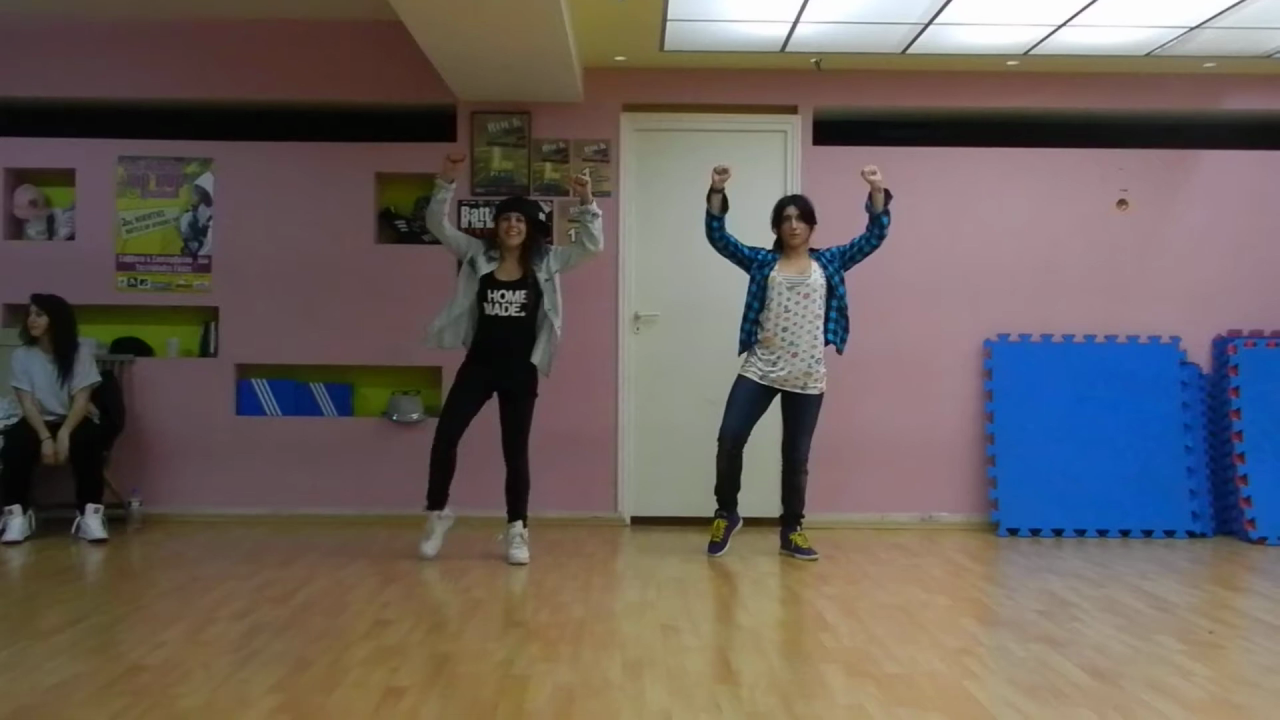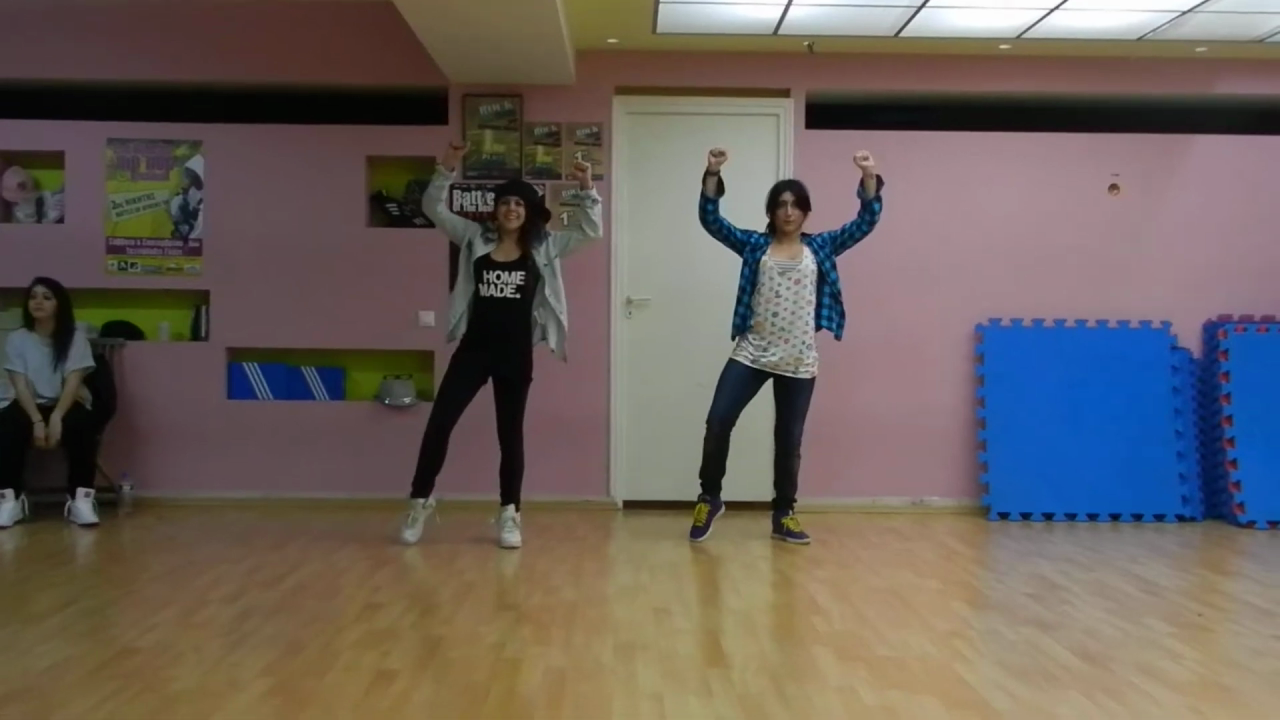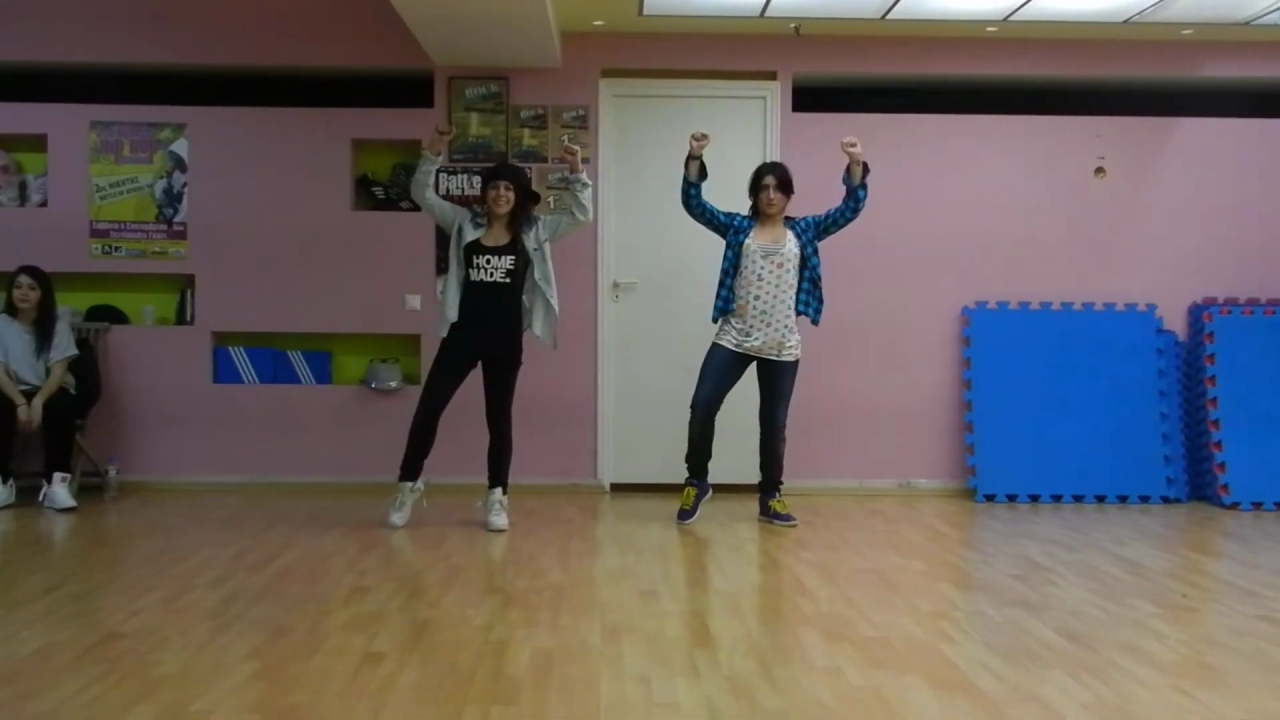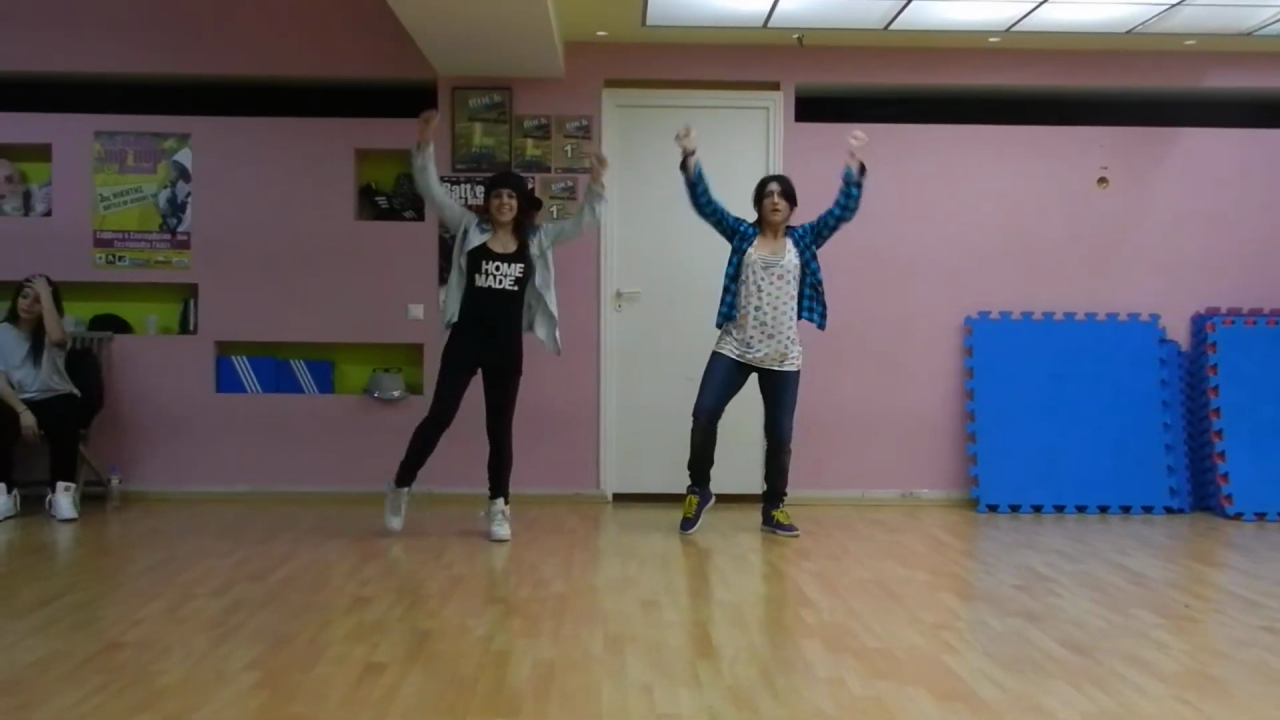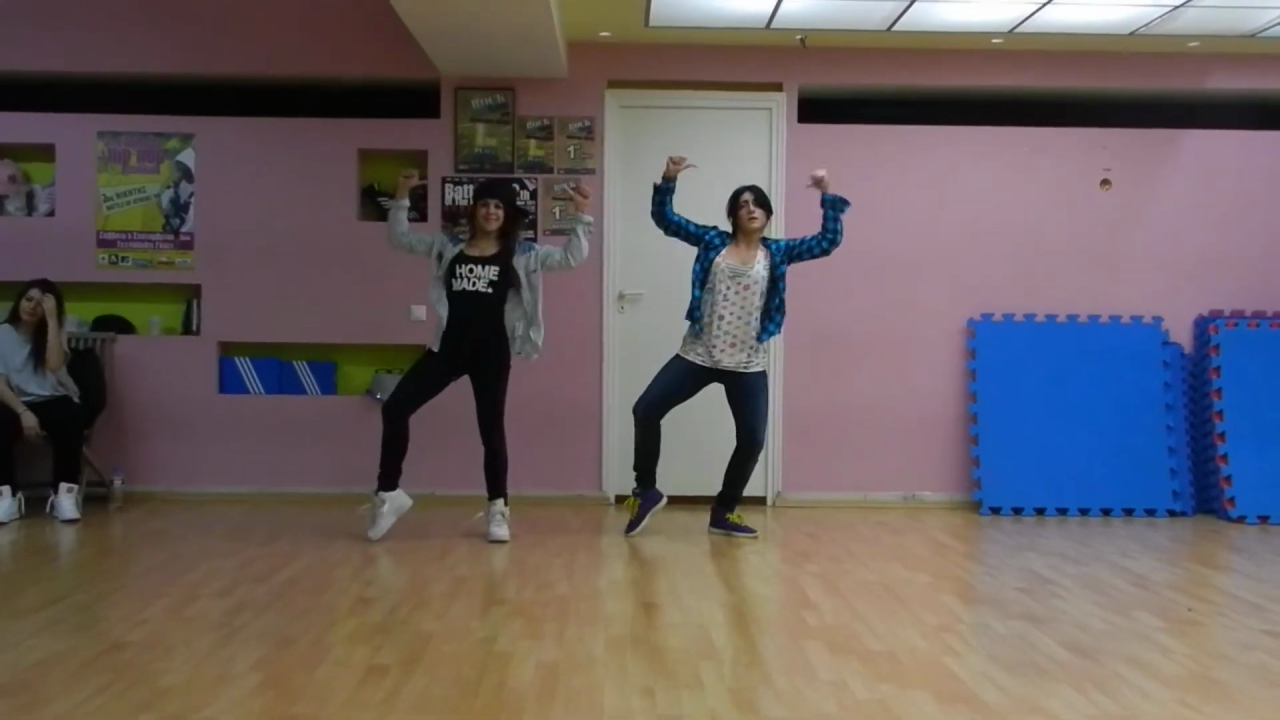
dt=0.7s
person 1, frame 1
left shoulder: (546, 262)
right shoulder: (478, 255)
left elbow: (593, 245)
right elbow: (437, 224)
left wrist: (586, 203)
right wrist: (446, 183)
left hip: (520, 370)
right hip: (479, 364)
left knee: (515, 451)
right knee: (445, 436)
left ankle: (517, 532)
right ankle: (437, 516)
person 1, frame 2
left shoulder: (544, 246)
right shoulder: (475, 238)
left elbow: (590, 230)
right elbow: (434, 208)
left wrist: (586, 189)
right wrist: (446, 169)
left hip: (515, 353)
right hip: (474, 348)
left knee: (510, 434)
right knee: (439, 424)
left ankle: (510, 516)
right ankle: (420, 502)
person 1, frame 3
left shoulder: (534, 231)
right shoulder: (464, 223)
left elbow: (581, 214)
right elbow: (423, 194)
left wrist: (577, 173)
right wrist: (432, 155)
left hip: (505, 337)
right hip: (464, 332)
left knee: (499, 418)
right knee: (428, 408)
left ankle: (497, 499)
right ankle: (408, 486)
person 1, frame 4
left shoulder: (537, 239)
right shoulder: (469, 228)
left elbow: (585, 224)
right elbow: (431, 189)
left wrist: (595, 184)
right wrist: (424, 147)
left hip: (507, 345)
right hip: (466, 339)
left knee: (500, 428)
right knee: (440, 416)
left ankle: (497, 508)
right ankle: (402, 487)
person 1, frame 5
left shoulder: (522, 253)
right shoulder: (448, 246)
left elbow: (572, 257)
right elbow: (400, 239)
left wrist: (581, 216)
right wrist: (401, 198)
left hip: (491, 350)
right hip: (449, 346)
left knee: (491, 429)
right knee: (395, 408)
left ankle: (497, 510)
right ankle: (389, 494)
person 2, frame 1
left shoulder: (829, 262)
right shoulder: (762, 261)
left elbow: (874, 237)
right elbow: (718, 237)
left wrist: (877, 191)
right wrist: (717, 191)
left hip: (808, 377)
right hip: (760, 370)
left knee: (797, 455)
right knee: (730, 439)
left ankle: (792, 531)
right ankle: (726, 514)
person 2, frame 2
left shoulder: (821, 247)
right shoulder: (755, 245)
left elbow: (865, 222)
right elbow: (711, 220)
left wrist: (869, 177)
right wrist: (712, 174)
left hip: (799, 362)
right hip: (752, 355)
left knee: (789, 440)
right knee: (718, 422)
left ankle: (783, 515)
right ankle: (709, 499)
person 2, frame 3
left shoulder: (804, 231)
right shoulder: (738, 227)
left elbow: (850, 209)
right elbow: (693, 204)
left wrist: (856, 164)
right wrist: (695, 158)
left hip: (782, 345)
right hip: (735, 338)
left knee: (774, 423)
right knee: (702, 406)
left ankle: (770, 498)
right ankle: (697, 483)
person 2, frame 4
left shoulder: (803, 241)
right shoulder: (743, 236)
left elbow: (845, 207)
right elbow: (703, 202)
left wrist: (853, 161)
right wrist: (690, 157)
left hip: (783, 356)
right hip: (735, 348)
left knee: (780, 436)
right knee: (704, 415)
left ankle: (774, 509)
right ankle: (698, 490)
person 2, frame 5
left shoulder: (778, 252)
right shoulder: (712, 241)
left elbow: (828, 241)
right elbow: (664, 219)
left wrist: (828, 196)
right wrist: (668, 180)
left hip: (747, 364)
right hip: (698, 354)
left knee: (753, 439)
right knee: (646, 410)
left ankle: (724, 512)
right ankle: (646, 491)
person 3, frame 1
left shoulder: (80, 352)
right shoulder: (21, 356)
left elbow: (82, 400)
right elbow: (27, 403)
left wrist: (64, 433)
right wrist: (45, 437)
left hip: (73, 420)
right hip: (38, 422)
left knee: (88, 440)
left ankle: (90, 515)
person 3, frame 2
left shoulder: (75, 337)
left elbow: (73, 383)
left wrist: (56, 417)
right wrist: (36, 421)
left hip: (66, 405)
right hip: (30, 405)
left knee: (80, 424)
left ankle: (81, 498)
person 3, frame 3
left shoulder: (57, 325)
left elbow: (58, 372)
left wrist: (38, 401)
right wrist: (20, 403)
left hip: (50, 391)
left knee: (62, 409)
left ankle: (56, 484)
person 3, frame 4
left shoulder: (49, 331)
left elbow: (57, 338)
left wrist: (46, 294)
right wrist: (22, 411)
left hip: (53, 399)
left knee: (67, 415)
left ankle: (63, 493)
person 3, frame 5
left shoulder: (54, 332)
left elbow: (55, 364)
left wrist: (52, 318)
right wrist: (23, 412)
left hip: (54, 401)
left knee: (71, 417)
left ankle: (65, 494)
